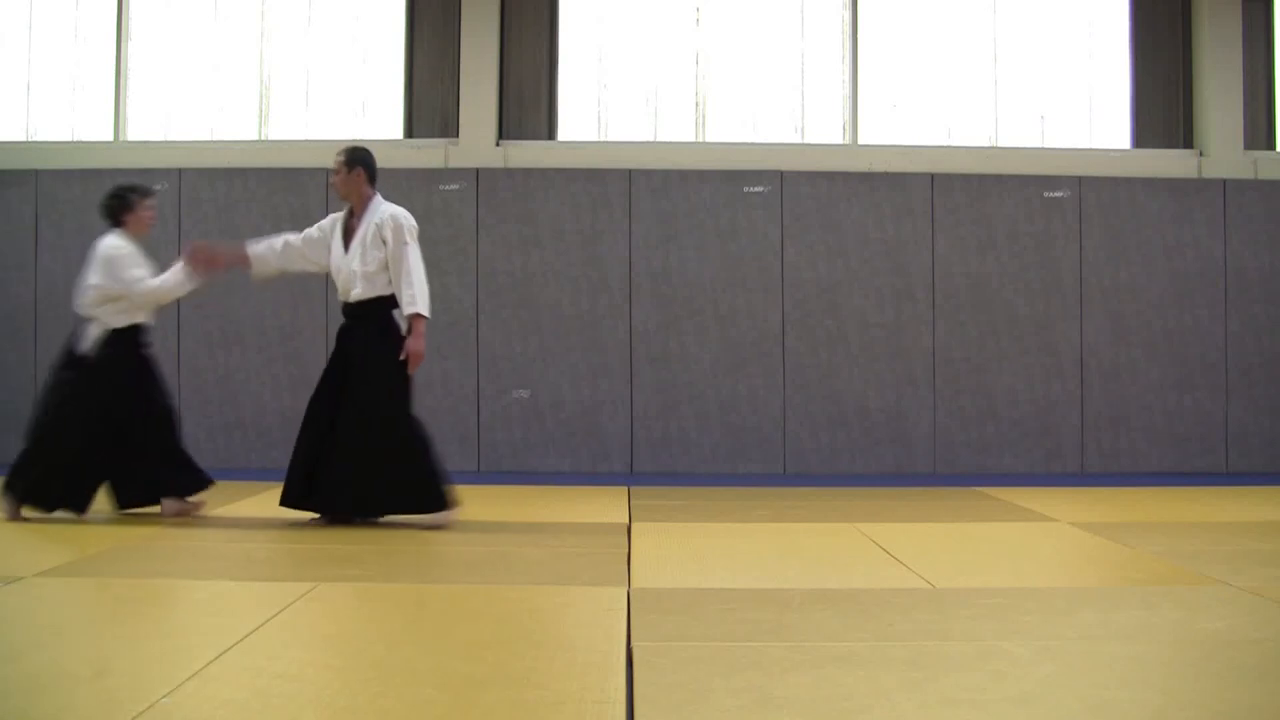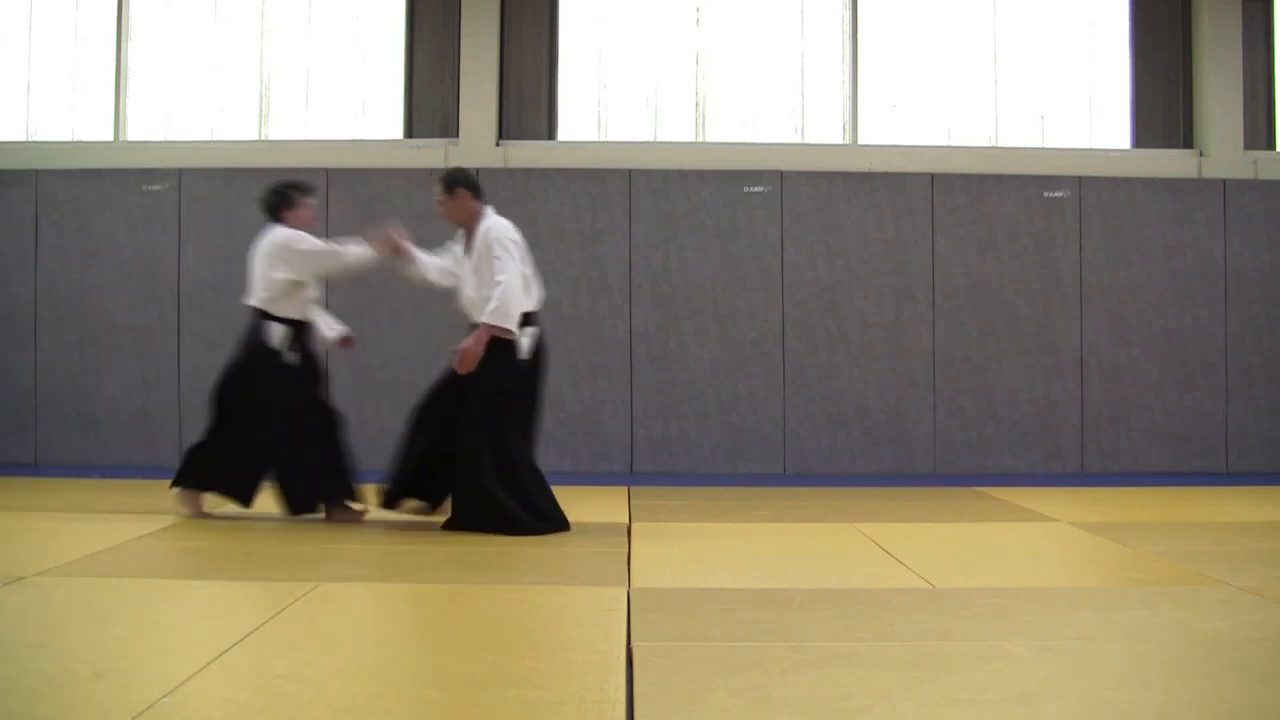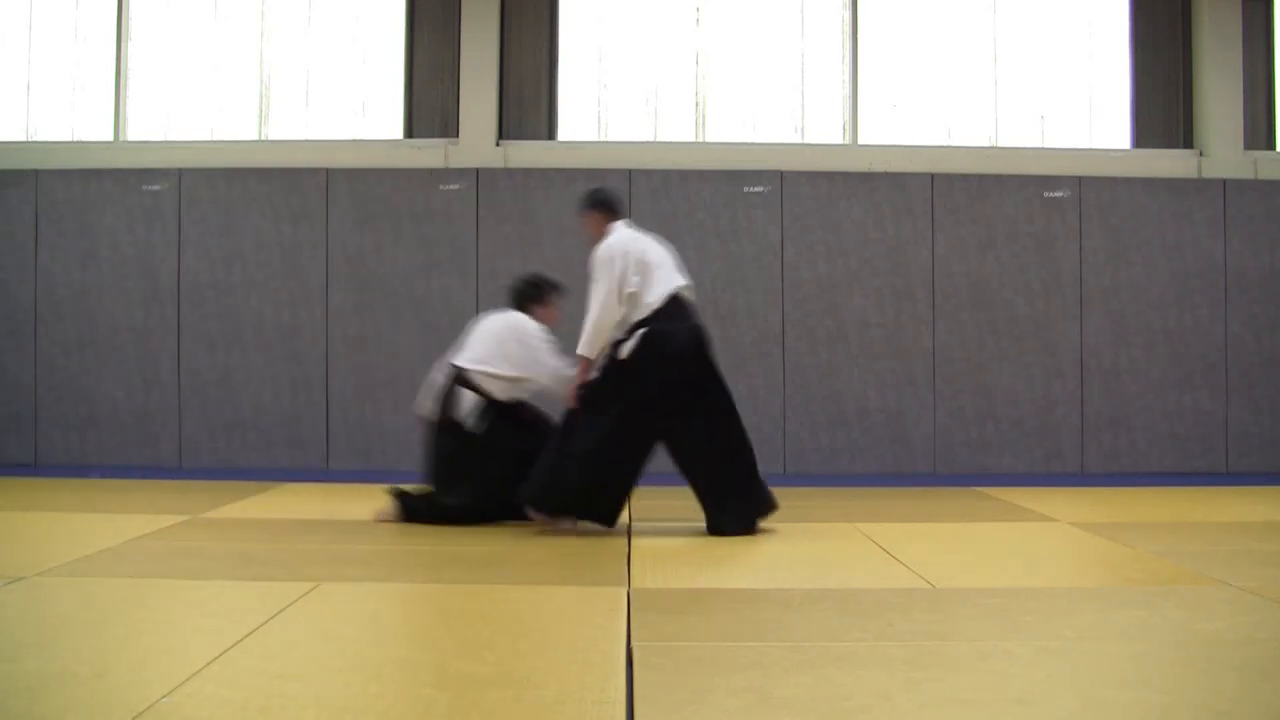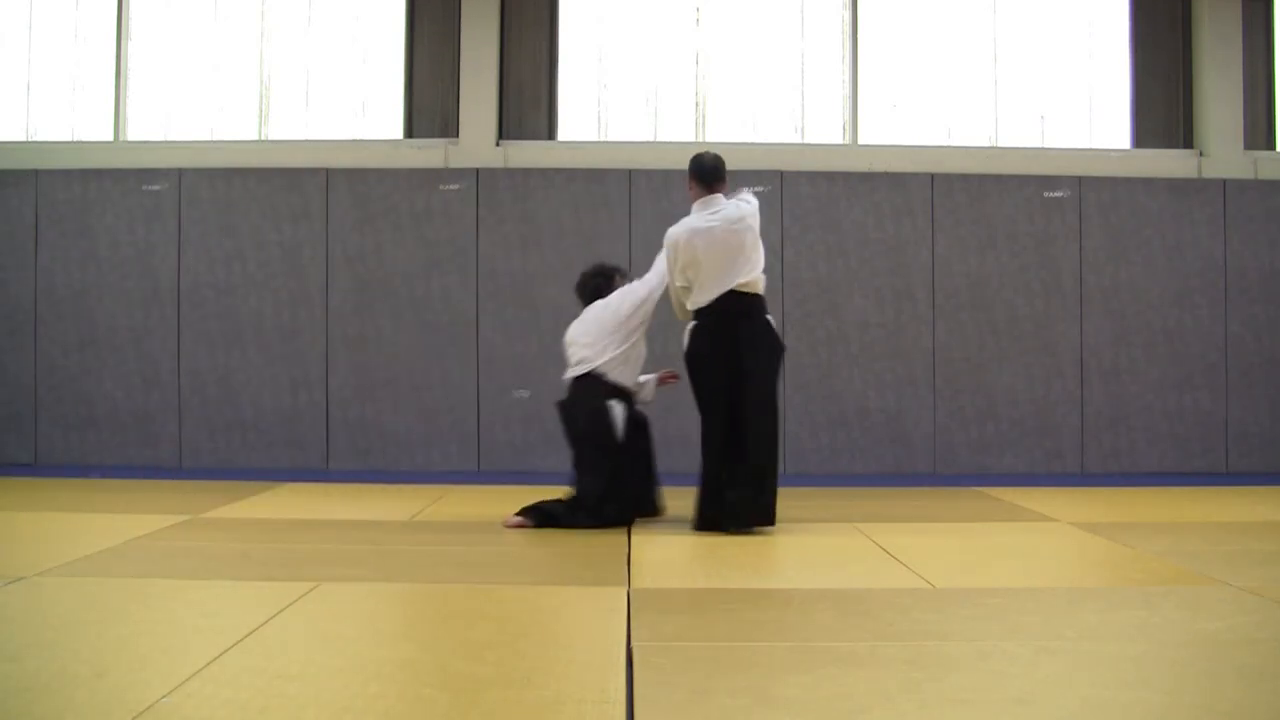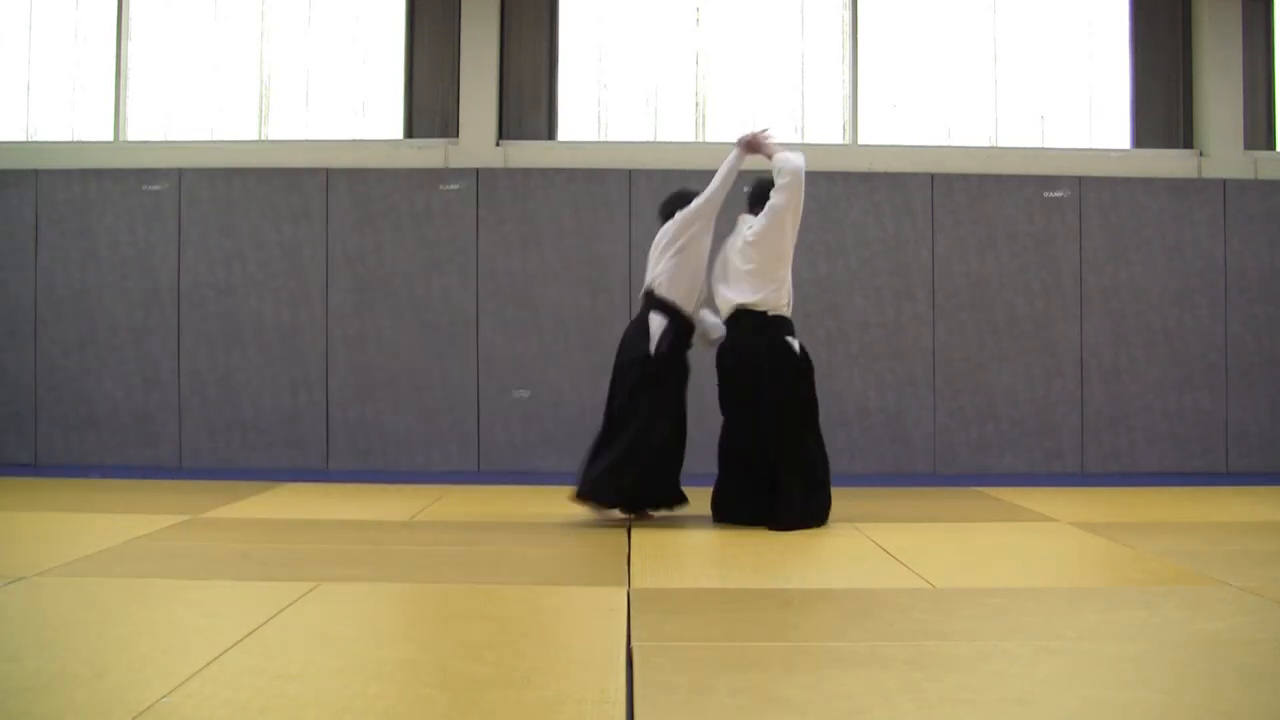
dt=0.5s
person 1, frame 1
left shoulder: (393, 219)
right shoulder: (336, 224)
left elbow: (411, 277)
right elbow: (292, 249)
left wrist: (416, 333)
right wrist: (233, 255)
left hip: (385, 326)
right hip: (356, 328)
left knee: (389, 416)
right knee: (333, 413)
left ankle: (432, 500)
right ankle: (344, 505)
person 1, frame 2
left shoulder: (496, 232)
right shoulder: (471, 237)
left elbow: (508, 289)
right elbow: (443, 271)
left wrist: (481, 336)
right wrist: (405, 251)
left hip: (514, 344)
right hip: (499, 342)
left knee: (498, 430)
right knee: (439, 414)
left ankle: (521, 514)
person 1, frame 3
left shoulder: (611, 248)
right shoulder: (648, 242)
left elbow: (604, 311)
left wrist: (584, 367)
left hip: (654, 341)
right hip: (686, 334)
left knee: (599, 418)
right knee: (707, 425)
left ankle: (562, 502)
right ankle: (741, 512)
person 1, frame 4
left shoulder: (679, 234)
right shoulder: (746, 212)
left elbow: (680, 294)
right wrist: (713, 193)
left hip: (709, 330)
right hip: (751, 322)
left knee: (719, 422)
right knee: (753, 419)
left ankle: (717, 510)
right ankle: (744, 507)
person 1, frame 5
left shoulder: (729, 246)
right shoulder: (768, 228)
right elbow: (793, 169)
right wrist: (765, 149)
left hip: (735, 343)
right hip: (772, 340)
left knee: (743, 431)
right knee: (792, 430)
left ankle: (740, 507)
right ankle: (794, 509)
person 2, frame 1
left shoulder: (128, 249)
right shoulder: (114, 249)
right elbow: (142, 294)
right wrist: (186, 270)
left hip: (127, 346)
right hip: (100, 347)
left knee: (152, 418)
right knee: (65, 426)
left ankle: (170, 494)
person 2, frame 2
left shoulder: (273, 242)
right shoulder: (288, 243)
left elbow: (301, 301)
right elbow: (335, 258)
left wrist: (334, 329)
right wrist: (372, 247)
left hip: (266, 341)
right hip: (277, 344)
left knee: (242, 421)
right knee: (309, 421)
left ankle: (192, 486)
right ankle: (331, 500)
person 2, frame 3
left shoulder: (494, 321)
right shoulder: (529, 332)
left elbow: (447, 365)
right elbow: (558, 376)
left wrist: (431, 408)
left hip: (470, 402)
right hip: (468, 410)
left knee: (535, 437)
right knee: (472, 490)
right ankle: (406, 506)
person 2, frame 4
left shoulder: (576, 329)
right shoulder: (620, 305)
right elbow: (657, 277)
left wrist: (651, 380)
left hip: (580, 406)
right hip: (601, 410)
right knee: (603, 502)
right ankle: (536, 516)
person 2, frame 5
left shoulder: (682, 247)
right shoulder: (677, 230)
left elbow: (694, 312)
right elbow: (712, 194)
left wrist: (730, 330)
right wrist: (740, 150)
left hip: (658, 337)
right hip: (654, 338)
left knee: (658, 421)
right knee: (645, 419)
left ankle: (637, 496)
right ankle: (600, 490)
